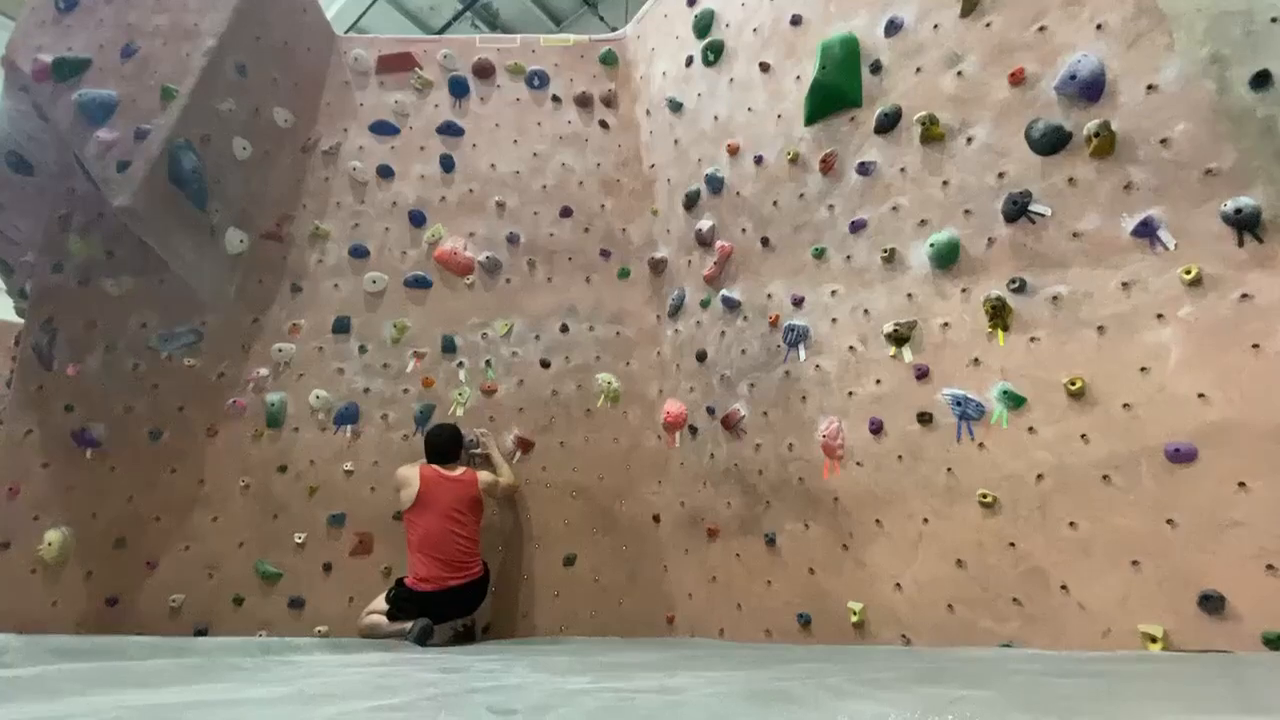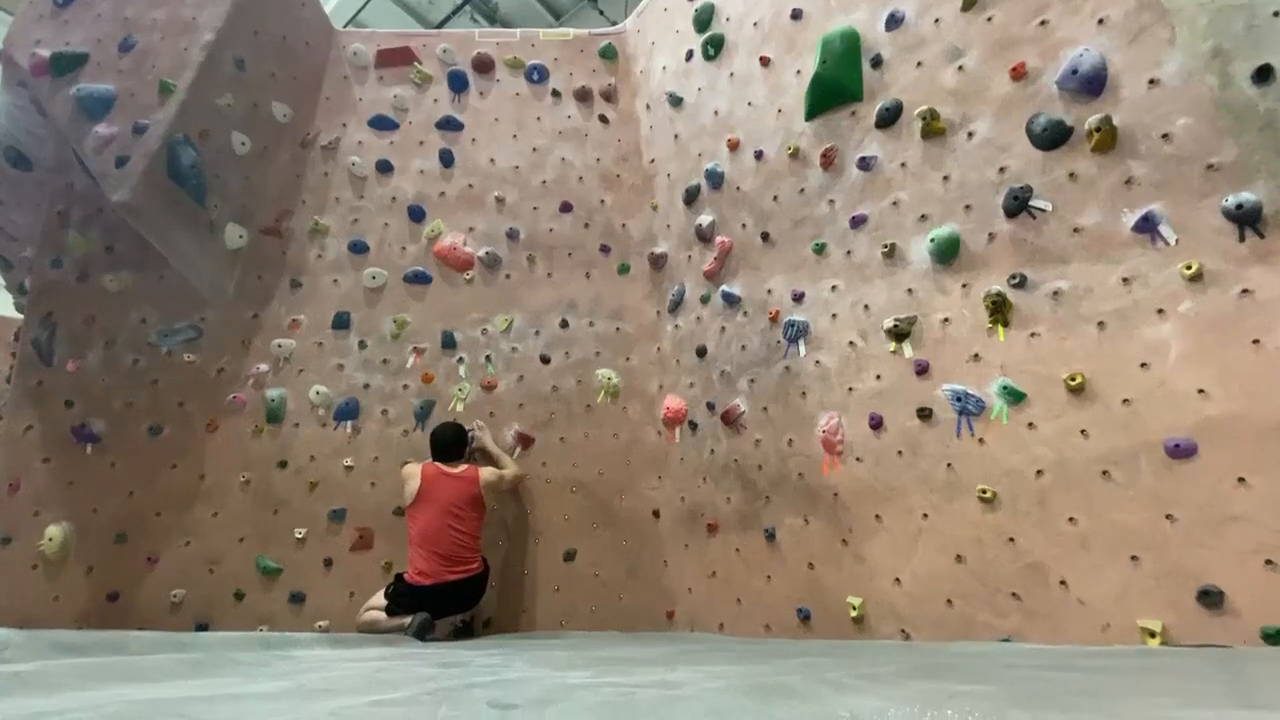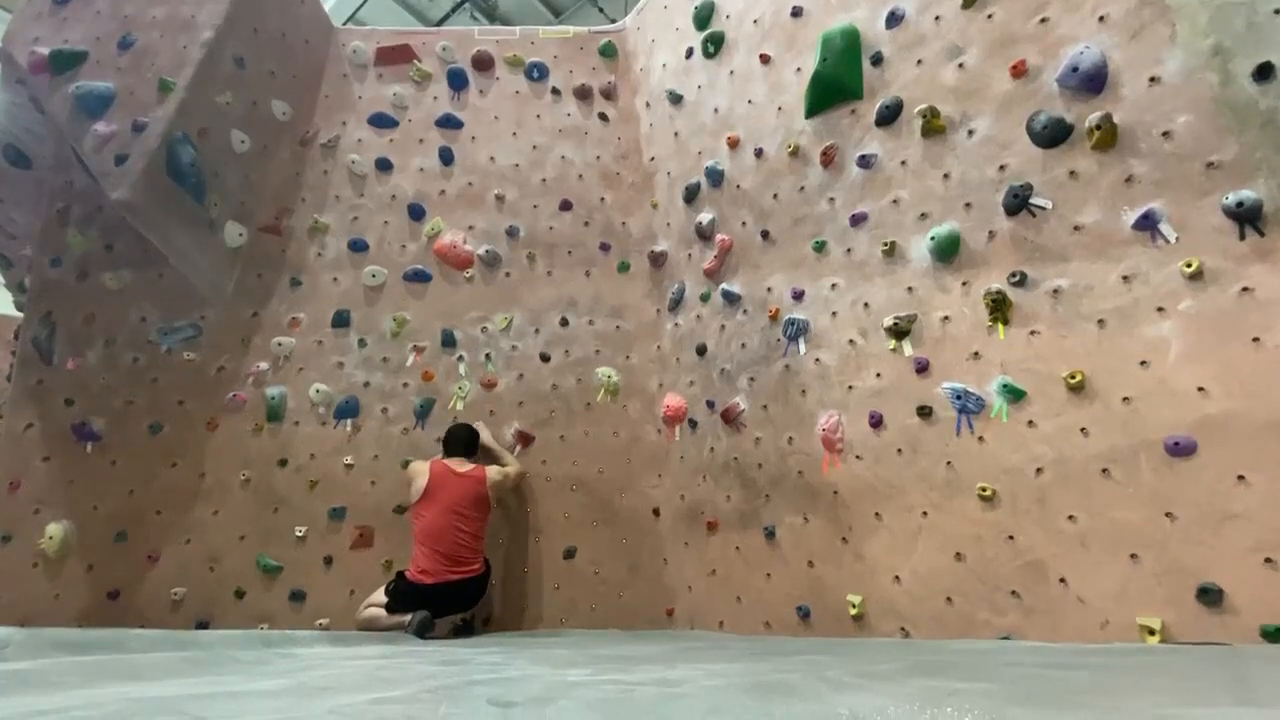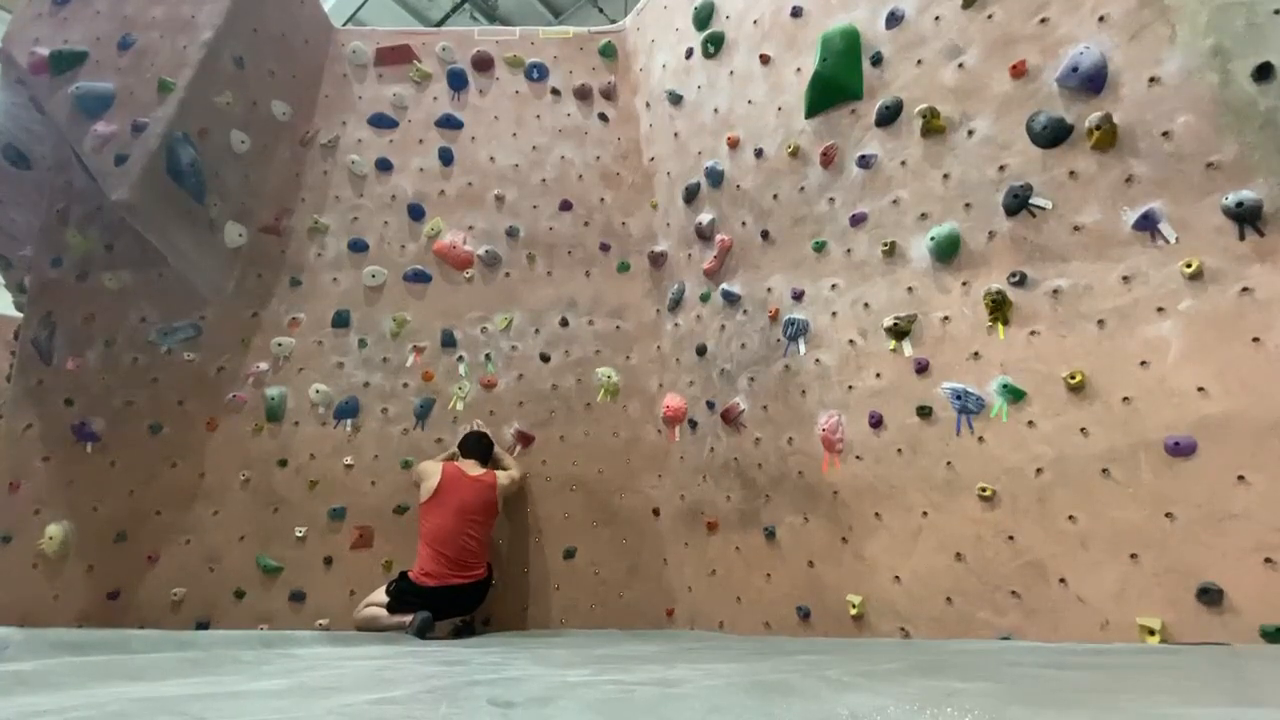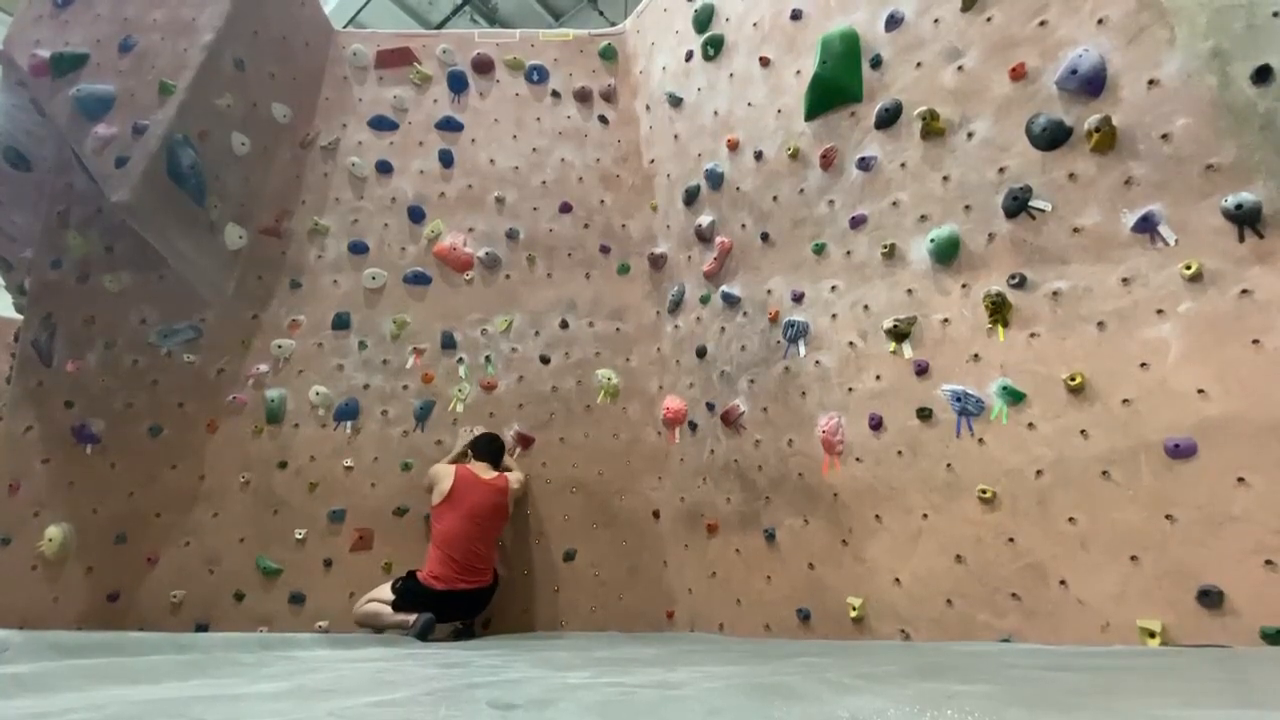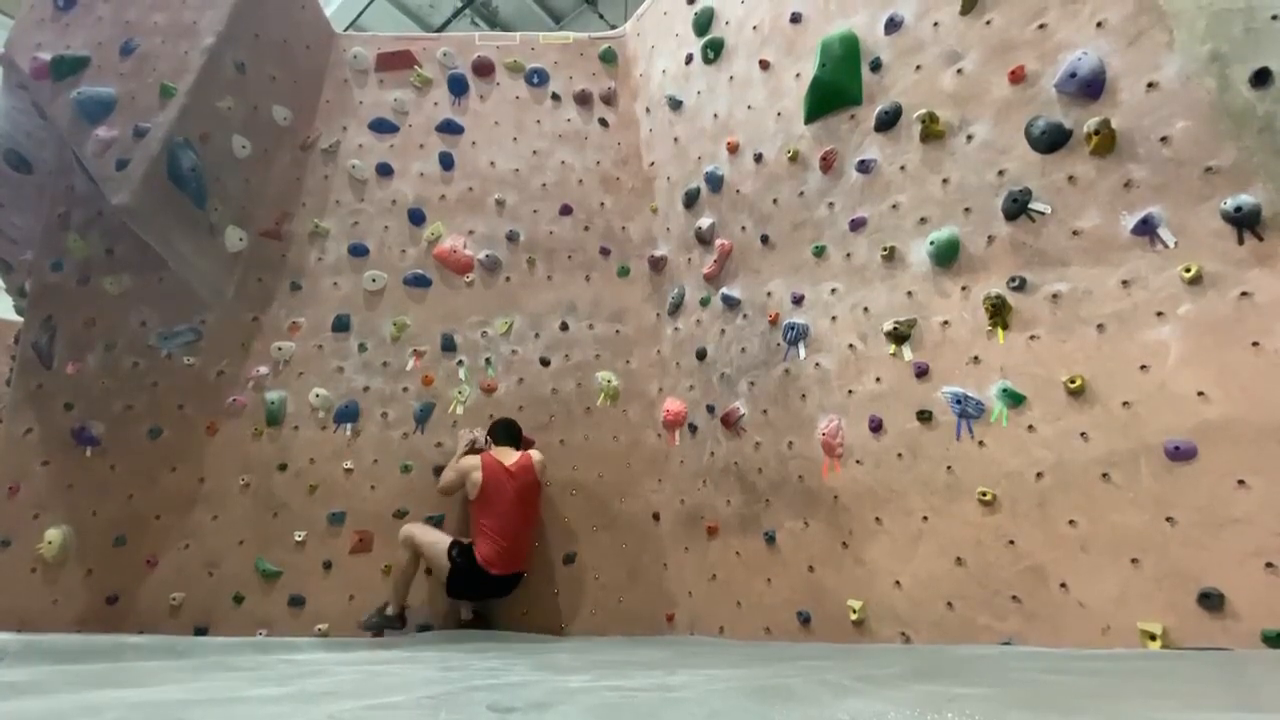
dt=0.7s
person 1, frame 1
left shoulder: (409, 477)
right shoulder: (479, 480)
right elbow: (510, 484)
left wrist: (433, 456)
right wrist: (492, 449)
left hip: (426, 594)
right hip: (473, 591)
left knee: (365, 623)
left ankle: (412, 626)
right ankle: (464, 624)
person 1, frame 2
left shoulder: (411, 474)
right shoulder: (483, 478)
right elbow: (515, 473)
left wrist: (448, 447)
right wrist: (488, 444)
left hip: (423, 590)
right hip: (471, 587)
left knee: (364, 619)
left ankle: (410, 621)
right ankle: (461, 621)
person 1, frame 3
left shoulder: (419, 471)
right shoulder: (488, 477)
right elbow: (516, 469)
left wrist: (452, 448)
right wrist: (488, 441)
left hip: (424, 587)
right hip: (471, 588)
left knee: (364, 616)
left ankle: (410, 619)
person 1, frame 4
left shoulder: (431, 472)
right shoulder: (499, 482)
right elbow: (515, 472)
left wrist: (456, 449)
right wrist: (488, 445)
left hip: (428, 589)
right hip: (474, 592)
left knee: (362, 616)
left ankle: (410, 620)
right ankle: (462, 621)
person 1, frame 5
left shoulder: (444, 474)
right shoulder: (511, 485)
left wrist: (458, 449)
right wrist: (492, 445)
left hip: (435, 592)
right hip: (479, 596)
left knee: (362, 611)
left ankle: (413, 619)
right ankle: (466, 623)
person 1, frame 6
left shoulder: (473, 465)
right shoulder: (537, 461)
left elbow: (443, 487)
left wrist: (461, 450)
left hip: (481, 574)
right hip: (513, 578)
left knee: (410, 533)
right knee: (440, 543)
left ankle: (393, 612)
right ankle: (471, 620)
